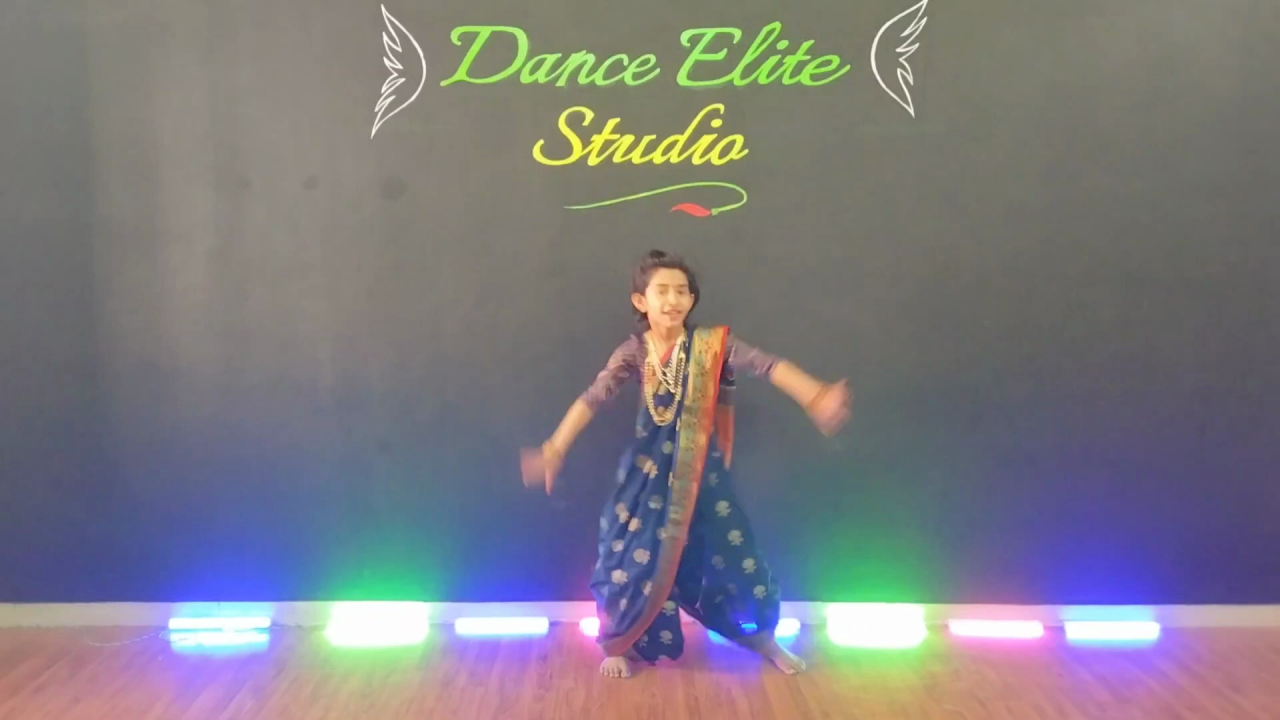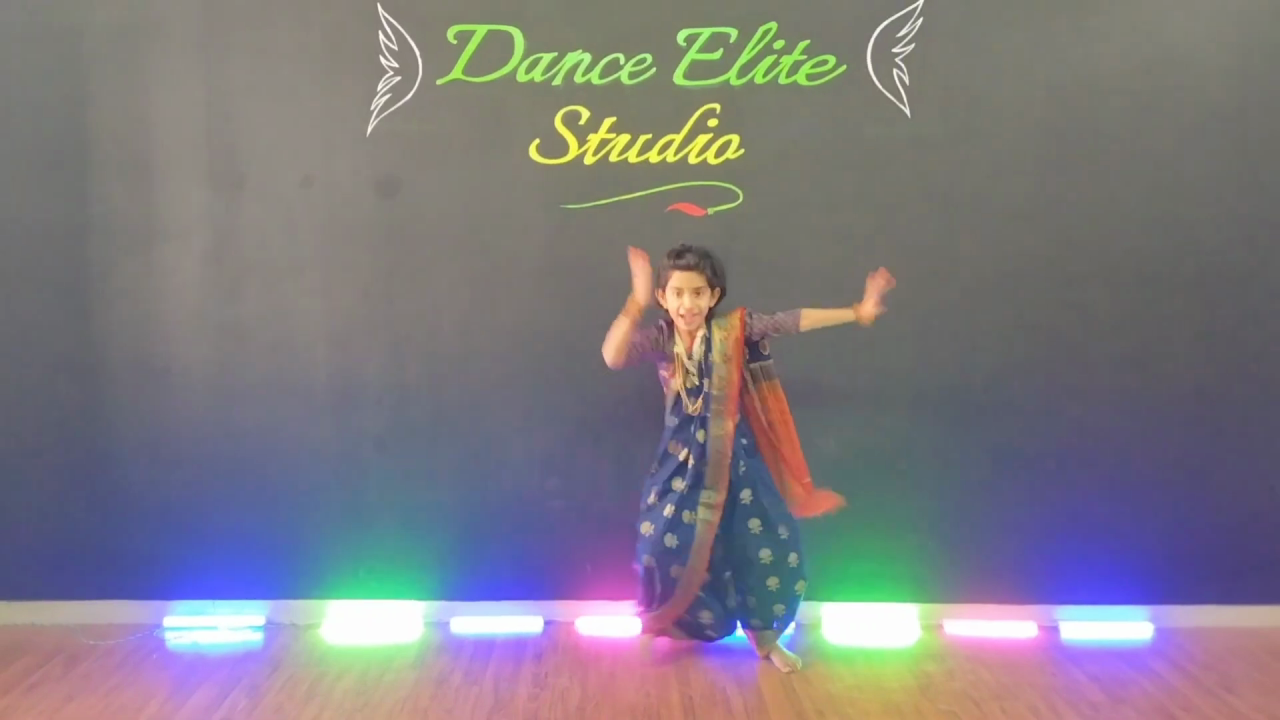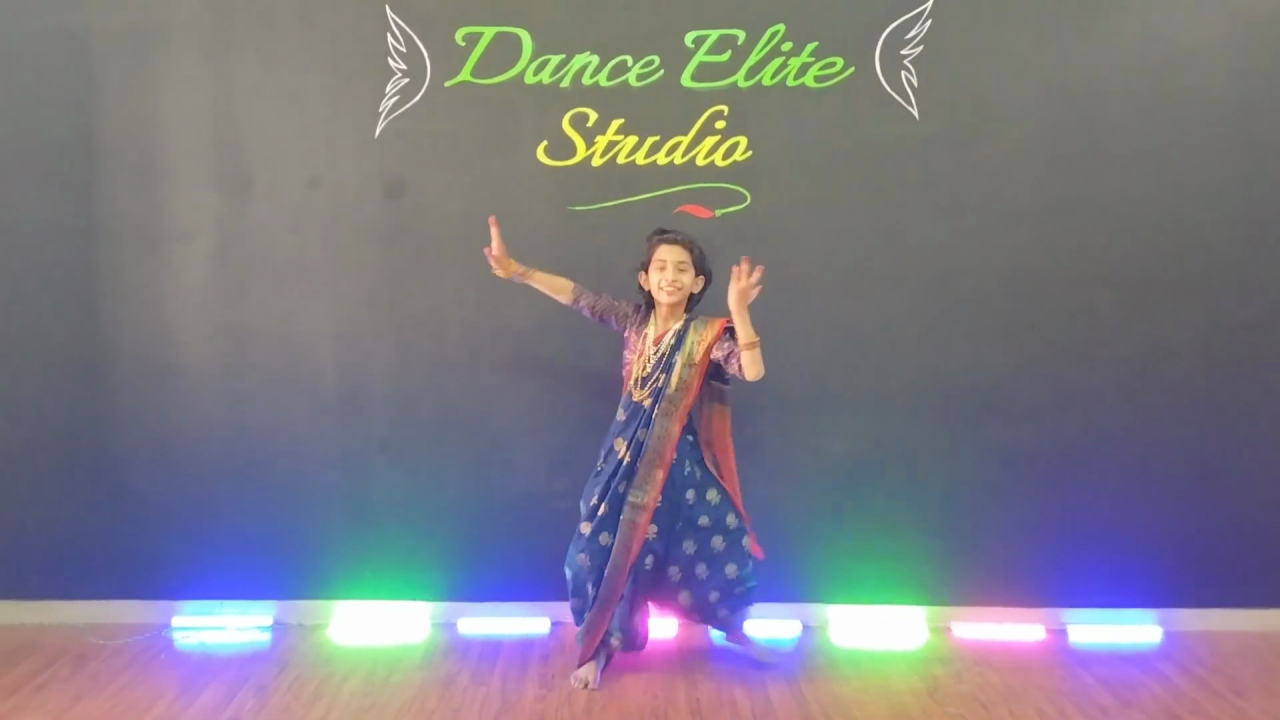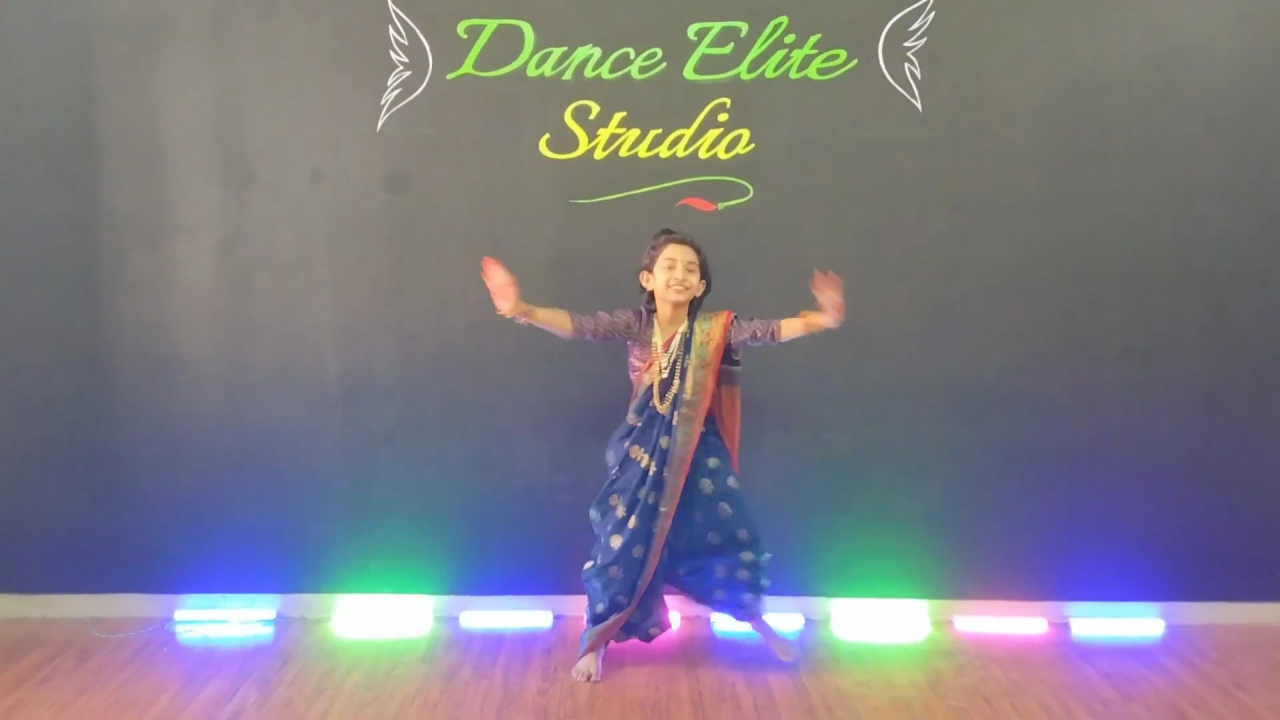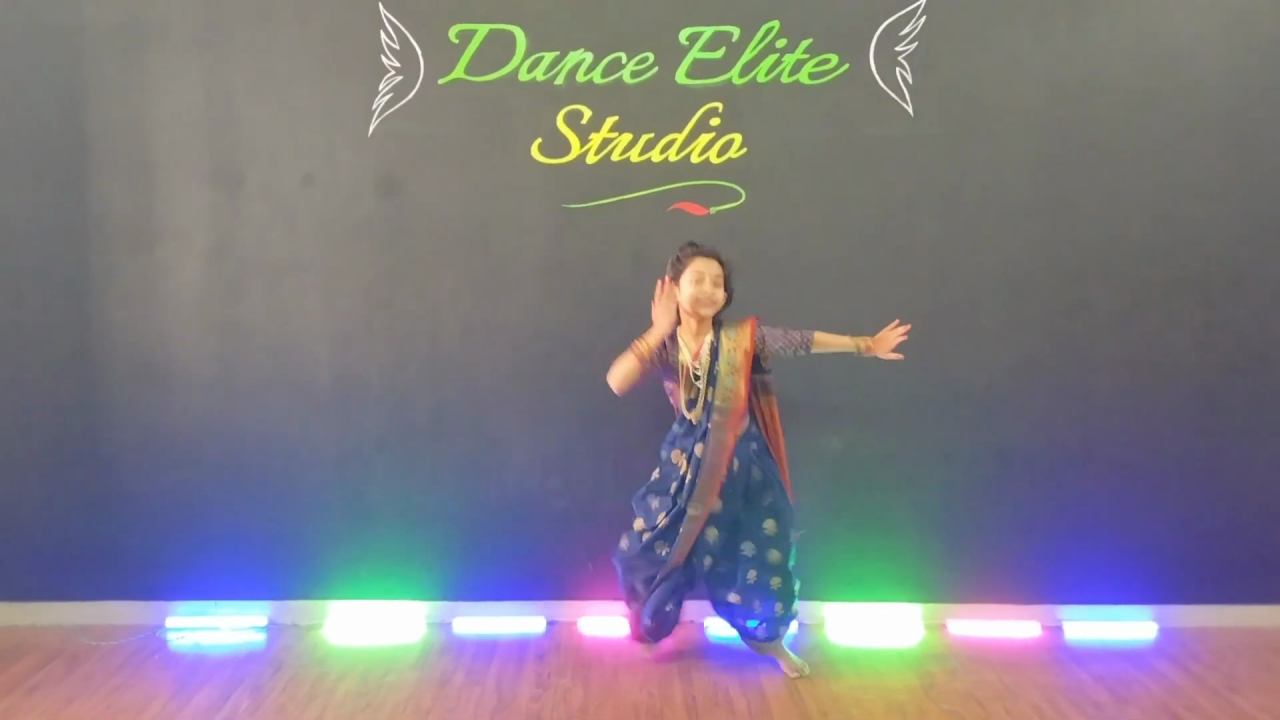
dt=0.4s
person 1, frame 1
left shoulder: (713, 344)
right shoulder: (633, 352)
left elbow: (770, 366)
right elbow: (591, 400)
left wrist: (817, 398)
right wrist: (553, 450)
left hip: (703, 470)
right hip: (650, 471)
left knee: (735, 553)
right knee: (632, 559)
left ankle: (763, 639)
right ankle: (620, 644)
person 1, frame 2
left shoulder: (734, 329)
right shoulder: (654, 338)
left elbow: (792, 321)
right elbow: (613, 356)
left wrist: (857, 312)
right wrist: (636, 302)
left hip: (734, 457)
right hip: (683, 459)
left knee: (764, 543)
right knee: (666, 540)
left ankle: (765, 635)
right ankle: (668, 621)
person 1, frame 3
left shoulder: (709, 335)
right shoulder: (631, 319)
left elbow: (753, 372)
right elbow: (575, 295)
left wrist: (739, 313)
right wrist: (515, 270)
left hip: (680, 460)
right hip: (624, 457)
left knee: (719, 544)
right knee: (600, 548)
left ankle: (732, 624)
right ankle: (598, 646)
person 1, frame 4
left shoulder: (717, 329)
right shoulder: (634, 324)
left elbow: (771, 330)
right elbow: (574, 324)
left wrist: (823, 317)
right wrist: (522, 310)
left hip: (700, 455)
right hip: (642, 452)
left knee: (733, 533)
right knee: (624, 544)
left ankle: (754, 619)
right ankle: (598, 641)
person 1, frame 5
left shoulder: (744, 337)
right shoulder: (663, 345)
left elbow: (802, 341)
right elbow: (617, 383)
left wrist: (868, 344)
right wrist: (658, 331)
left hip: (741, 461)
right hip: (686, 460)
left knee: (765, 547)
right knee: (650, 544)
left ankle: (767, 638)
right ankle: (652, 622)
